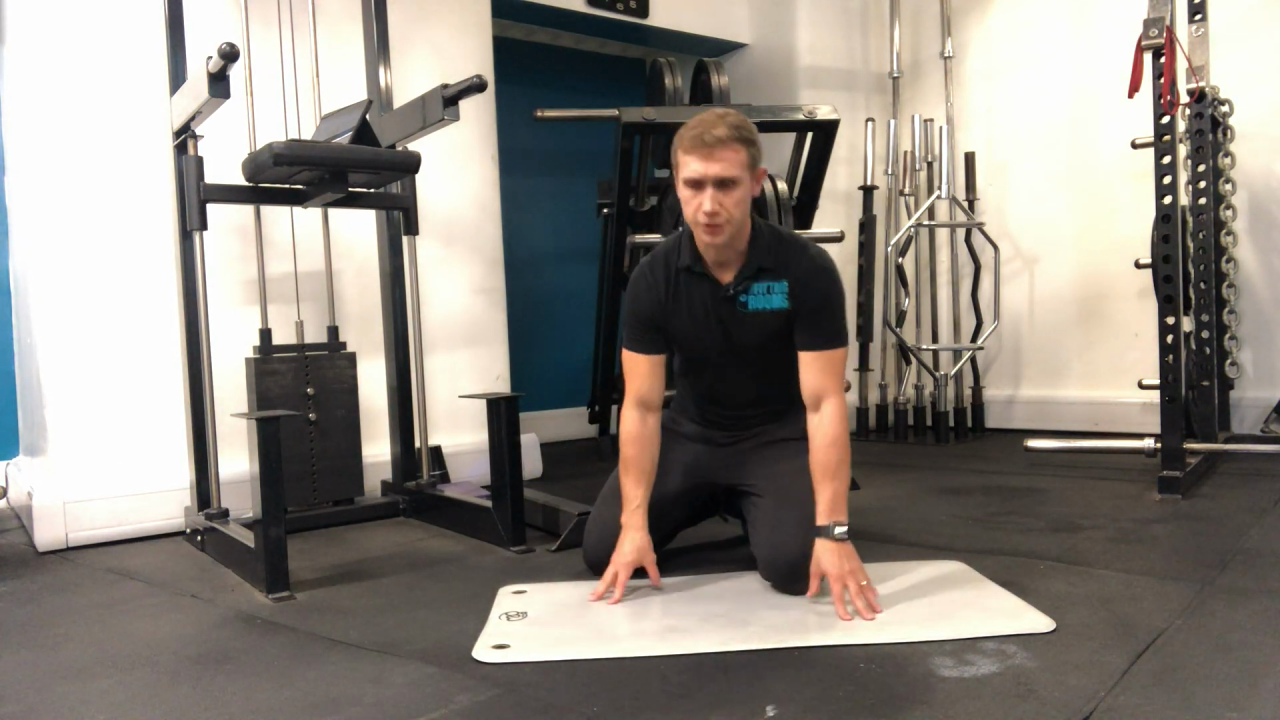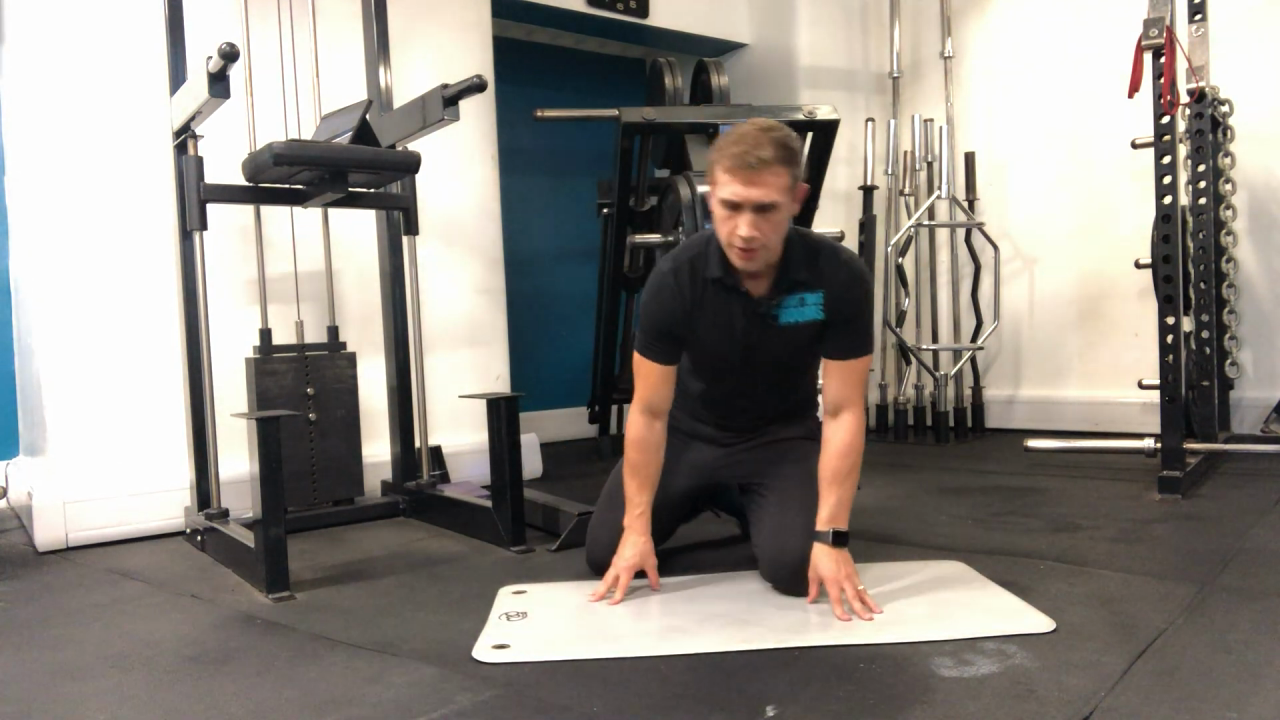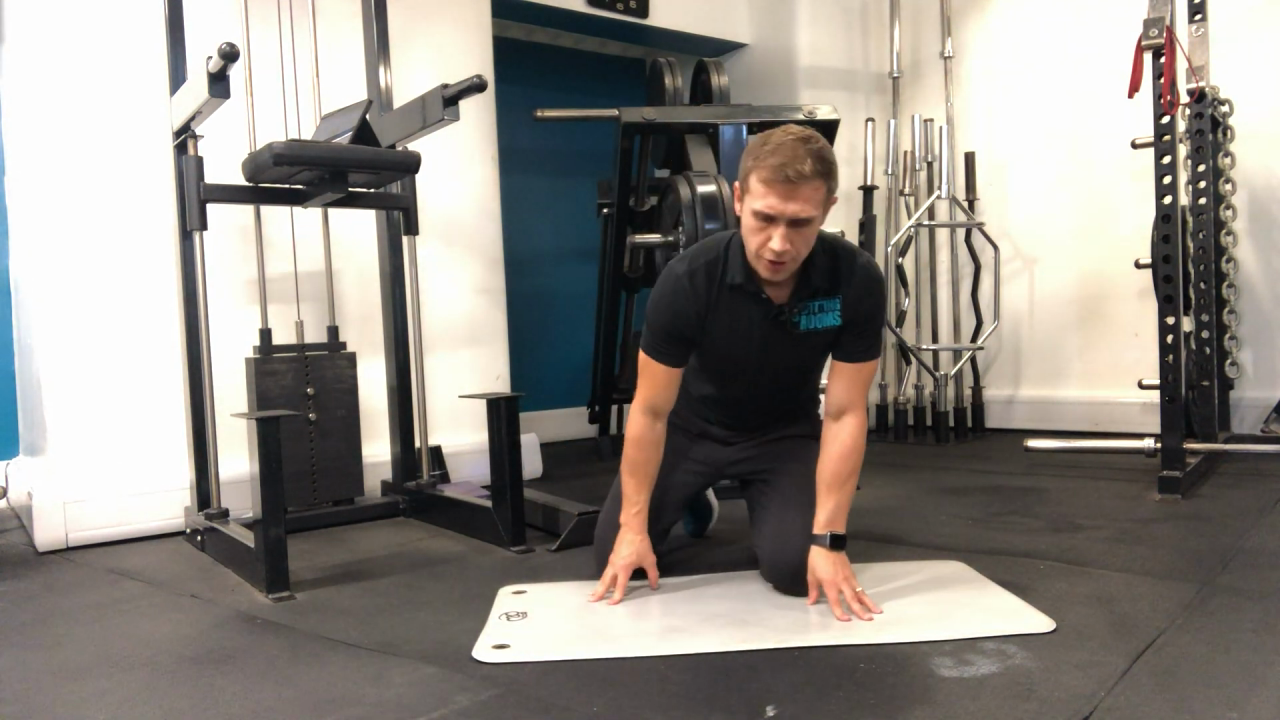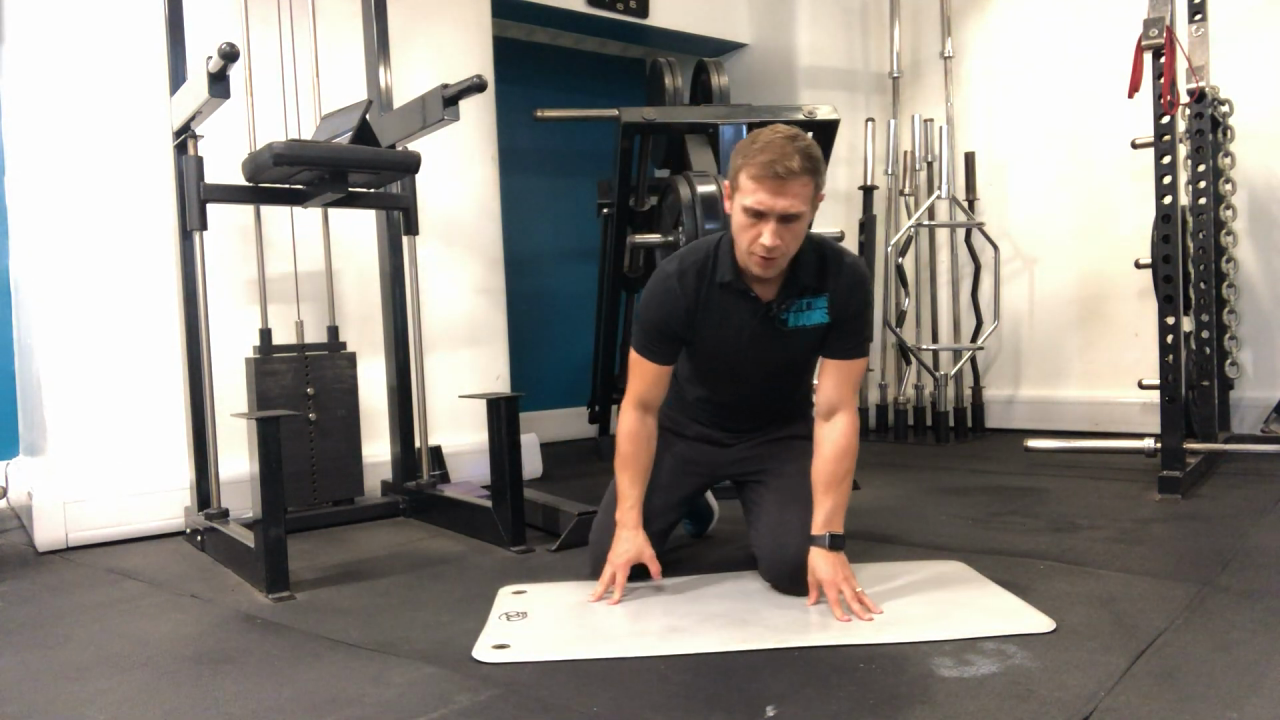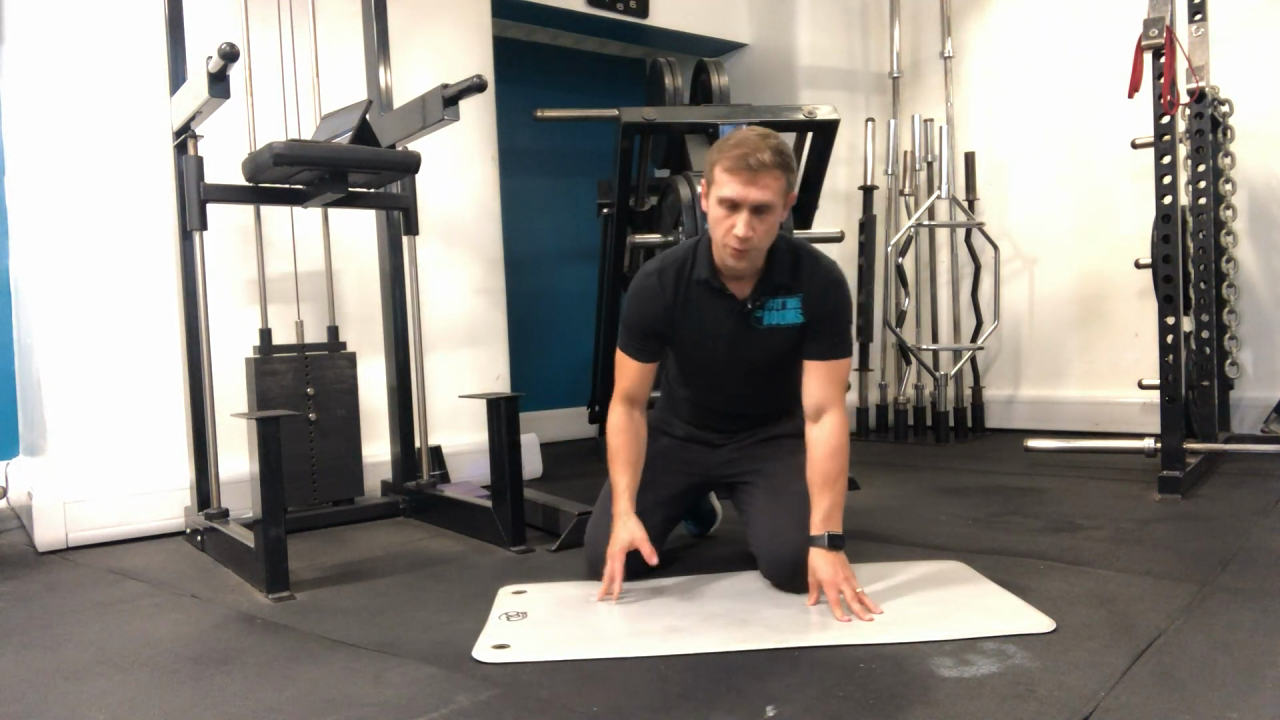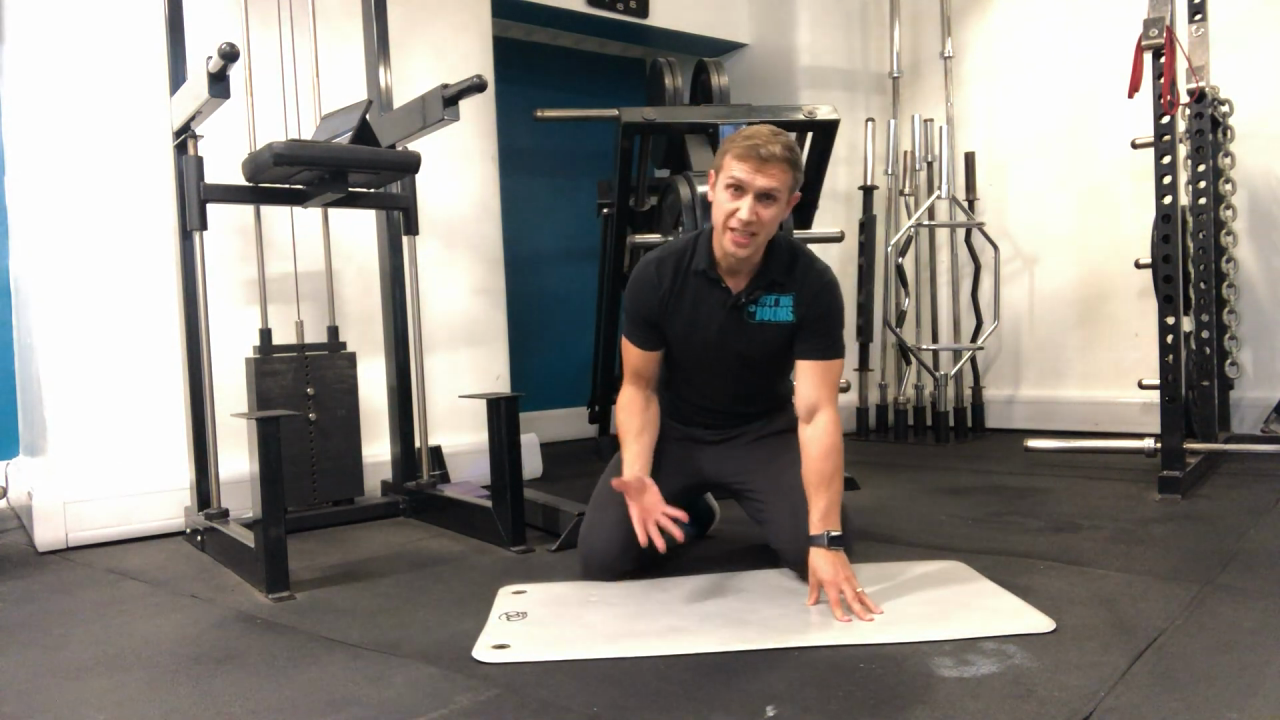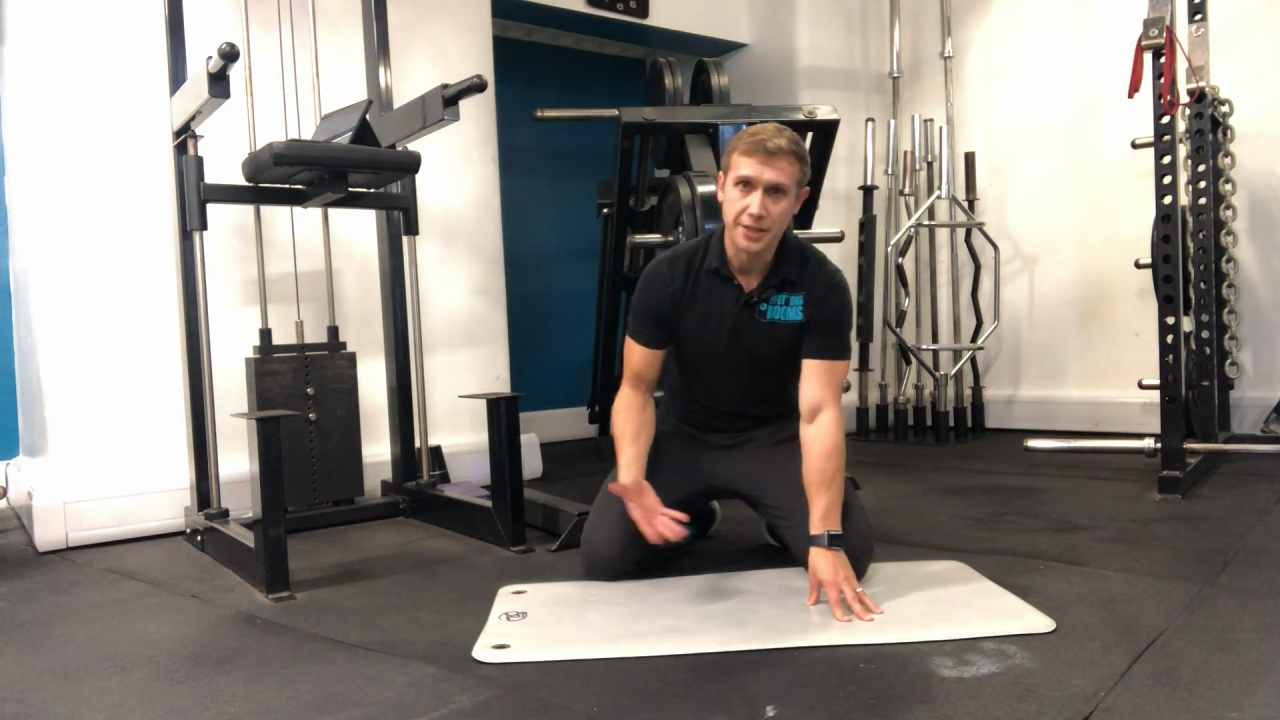
dt=0.2s
person 1, frame 1
left shoulder: (807, 269)
right shoulder: (653, 277)
left elbow: (824, 403)
right elbow: (642, 406)
left wrist: (832, 531)
right wrist: (633, 524)
left hip: (776, 435)
right hip: (690, 433)
left knee: (793, 566)
right knee: (603, 553)
left ankle: (753, 509)
right ankle: (715, 500)
person 1, frame 2
left shoulder: (840, 276)
right shoulder: (674, 279)
left elbow: (843, 411)
right elbow: (650, 412)
left wrist: (831, 538)
right wrist: (637, 529)
left hip: (782, 434)
right hip: (691, 431)
left knee: (793, 568)
right knee: (605, 554)
left ankle: (754, 503)
right ankle: (715, 495)
person 1, frame 3
left shoulder: (857, 281)
right shoulder: (687, 280)
left elbow: (845, 415)
right elbow: (651, 412)
left wrist: (827, 540)
right wrist: (633, 528)
left hip: (786, 432)
right hip: (692, 428)
left knee: (793, 568)
right knee: (615, 557)
left ankle: (757, 503)
right ankle: (694, 497)
person 1, frame 4
left shoulder: (844, 280)
right shoulder: (677, 281)
left elbow: (835, 413)
right elbow: (641, 408)
left wrist: (827, 540)
right wrist: (629, 524)
left hip: (781, 434)
right hip: (685, 431)
left knee: (793, 569)
right knee: (612, 560)
left ankle: (754, 505)
right ankle: (694, 502)
person 1, frame 5
left shoulder: (820, 282)
right shoulder: (658, 282)
left elbow: (824, 414)
right elbow: (629, 403)
left wrist: (827, 540)
right wrist: (623, 512)
left hip: (770, 436)
right hip: (678, 433)
left knee: (791, 564)
right knee: (609, 558)
left ankle: (748, 504)
right ankle: (694, 503)
person 1, frame 6
left shoulder: (812, 283)
right shoulder: (657, 274)
left elbow: (816, 412)
right elbow: (638, 387)
left wrist: (826, 538)
right wrist: (638, 474)
left hip: (763, 432)
right hip: (675, 431)
left knee: (809, 552)
right knee: (603, 557)
left ankle: (757, 506)
right ankle: (691, 503)
person 1, frame 7
left shoulder: (822, 285)
right shoulder: (669, 274)
left elbow: (819, 412)
right elbow: (636, 388)
left wrist: (825, 538)
right wrist: (631, 477)
left hip: (773, 437)
right hip: (683, 435)
left knee: (851, 553)
right knee: (605, 557)
left ankle: (776, 514)
right ankle: (693, 507)
